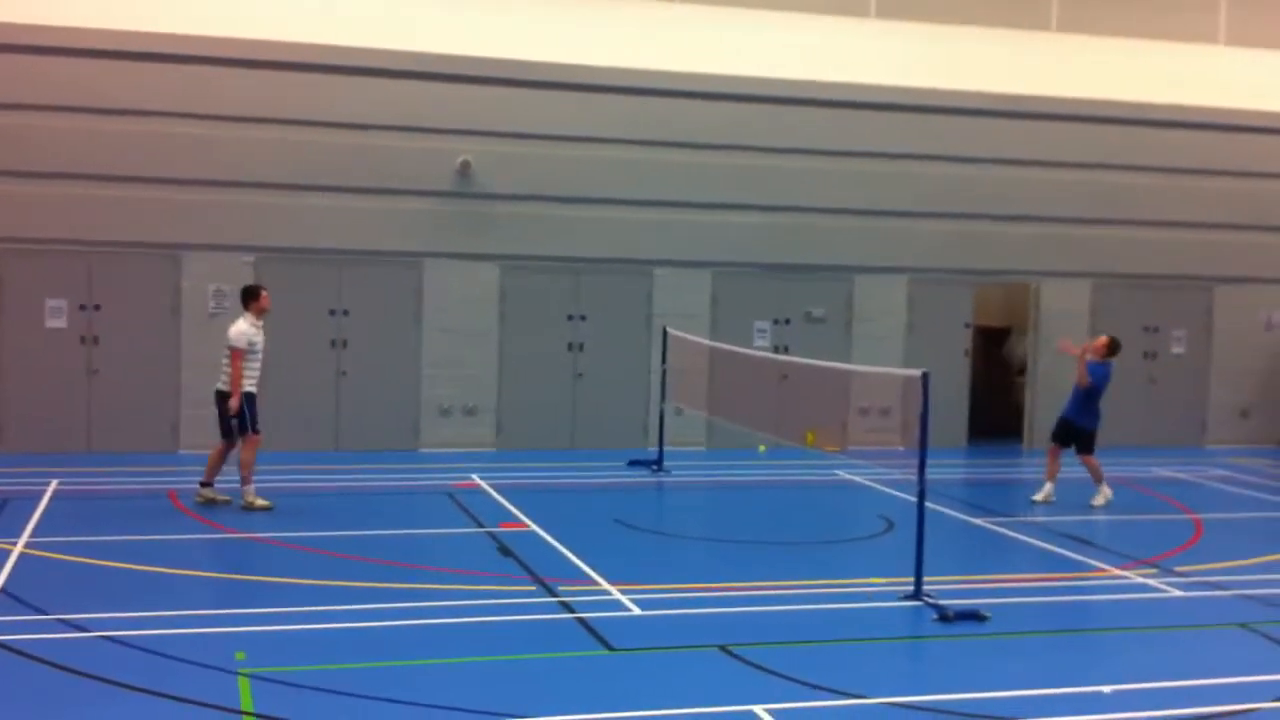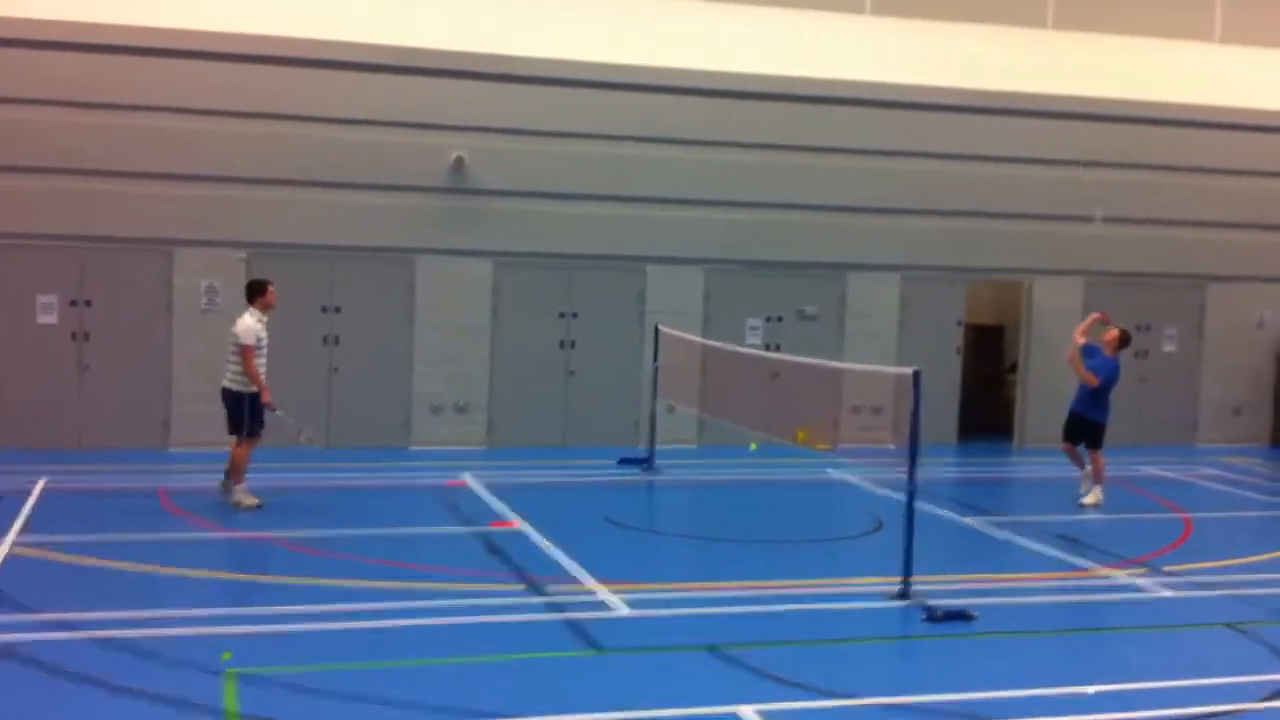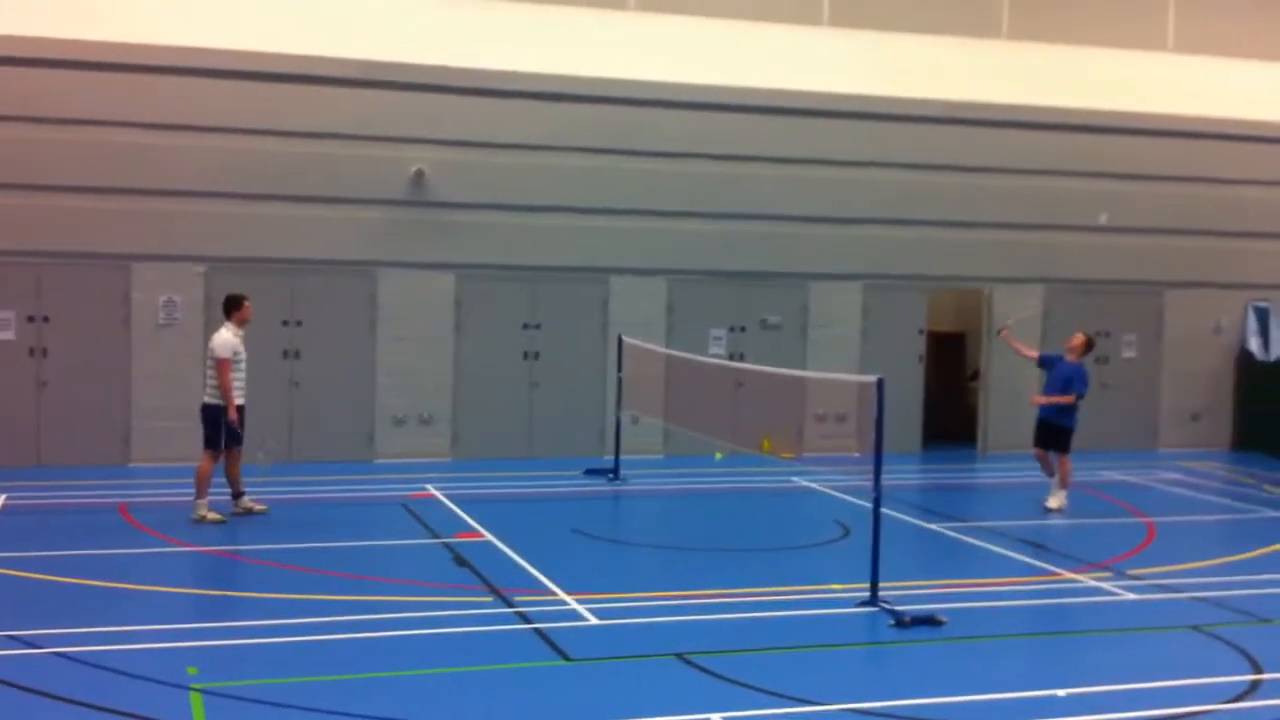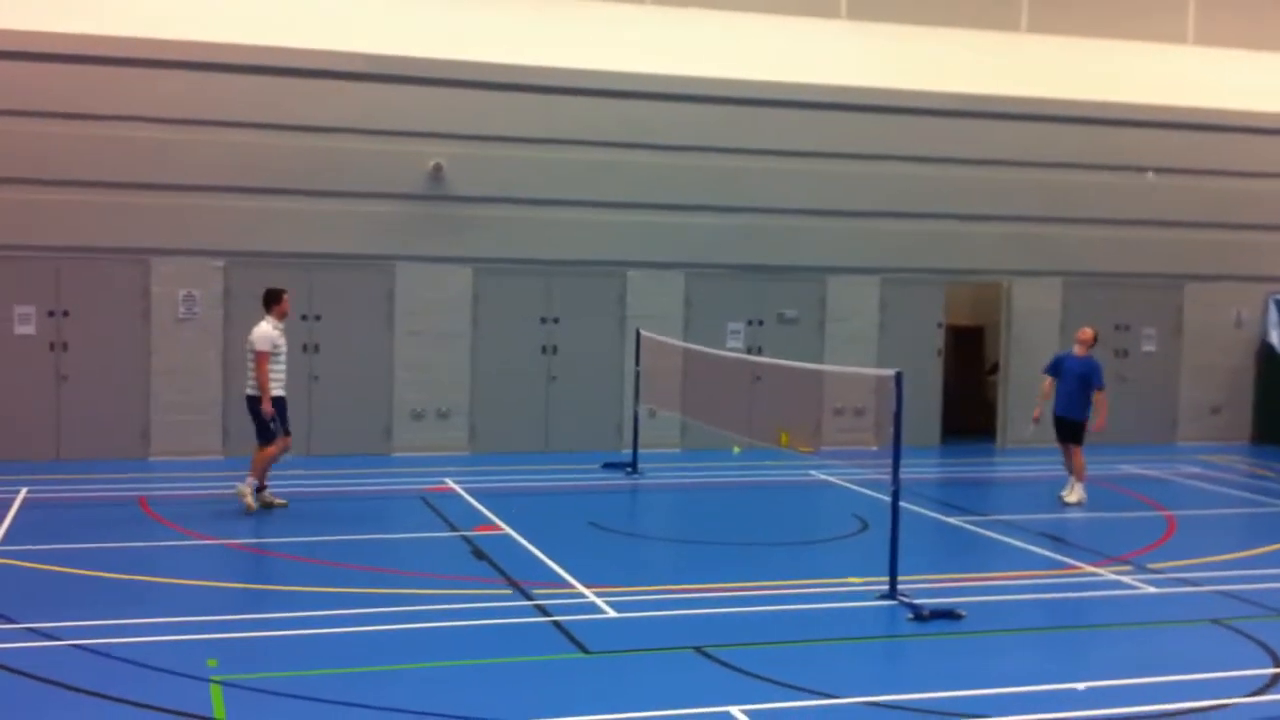
dt=0.4s
person 1, frame 1
left shoulder: (255, 328)
right shoulder: (242, 329)
right elbow: (236, 366)
right wrist: (236, 396)
left hip: (244, 393)
right hip: (236, 395)
left knee: (228, 443)
right knee: (251, 440)
left ankle: (205, 488)
right ankle: (248, 495)
person 1, frame 2
left shoulder: (257, 322)
right shoulder: (248, 325)
right elbow: (248, 364)
left wrist: (261, 390)
right wrist: (264, 392)
left hip: (248, 390)
right hip: (242, 391)
left knee: (250, 437)
right knee: (245, 440)
left ankle: (231, 481)
right ankle: (237, 493)
person 1, frame 3
left shoulder: (234, 337)
right shoulder: (224, 339)
right elbow: (223, 378)
right wrist: (231, 408)
left hip: (231, 406)
right hip: (220, 407)
left knee: (234, 453)
right knee: (212, 455)
left ankle: (240, 500)
right ankle: (201, 508)
person 1, frame 4
left shoulder: (275, 331)
right shoulder: (264, 332)
right elbow: (261, 370)
left wrist: (273, 399)
right wrist: (266, 401)
left hip: (274, 397)
right hip: (264, 399)
left knee: (266, 445)
right knee: (282, 443)
left ankle: (261, 492)
right ankle: (249, 485)
person 2, frame 1
left shoulder: (1102, 371)
right shoulder: (1094, 361)
left elbow: (1083, 382)
left wrist: (1081, 357)
right wrist: (1077, 351)
left hip: (1086, 421)
right hip: (1070, 415)
left knee: (1086, 458)
right knee: (1054, 449)
left ankle: (1103, 490)
right ankle: (1048, 489)
person 2, frame 2
left shoulder: (1112, 366)
right shoulder: (1095, 352)
left elbow: (1092, 383)
right elbow: (1077, 336)
left wrist: (1076, 363)
right wrist: (1092, 319)
left hip: (1095, 416)
right hip: (1077, 410)
left knee: (1094, 453)
right knee: (1068, 447)
left ankle: (1096, 490)
right ankle: (1085, 471)
person 2, frame 3
left shoulder: (1080, 372)
right shoulder: (1056, 360)
left elbow: (1073, 398)
right elbow: (1028, 353)
left wrist: (1047, 400)
right wrist: (1008, 338)
left hip: (1064, 422)
right hip: (1045, 418)
left knee: (1062, 457)
right knee: (1039, 454)
left ankle: (1061, 496)
right ankle: (1054, 480)
person 2, frame 4
left shoulder: (1092, 365)
right shoulder: (1061, 358)
left elbow: (1099, 393)
right elbow: (1050, 382)
left wrist: (1102, 417)
right wrist: (1039, 406)
left hip: (1078, 415)
right hip: (1060, 412)
left knee: (1075, 449)
right knee: (1065, 449)
left ankle: (1079, 490)
right ankle: (1072, 483)
